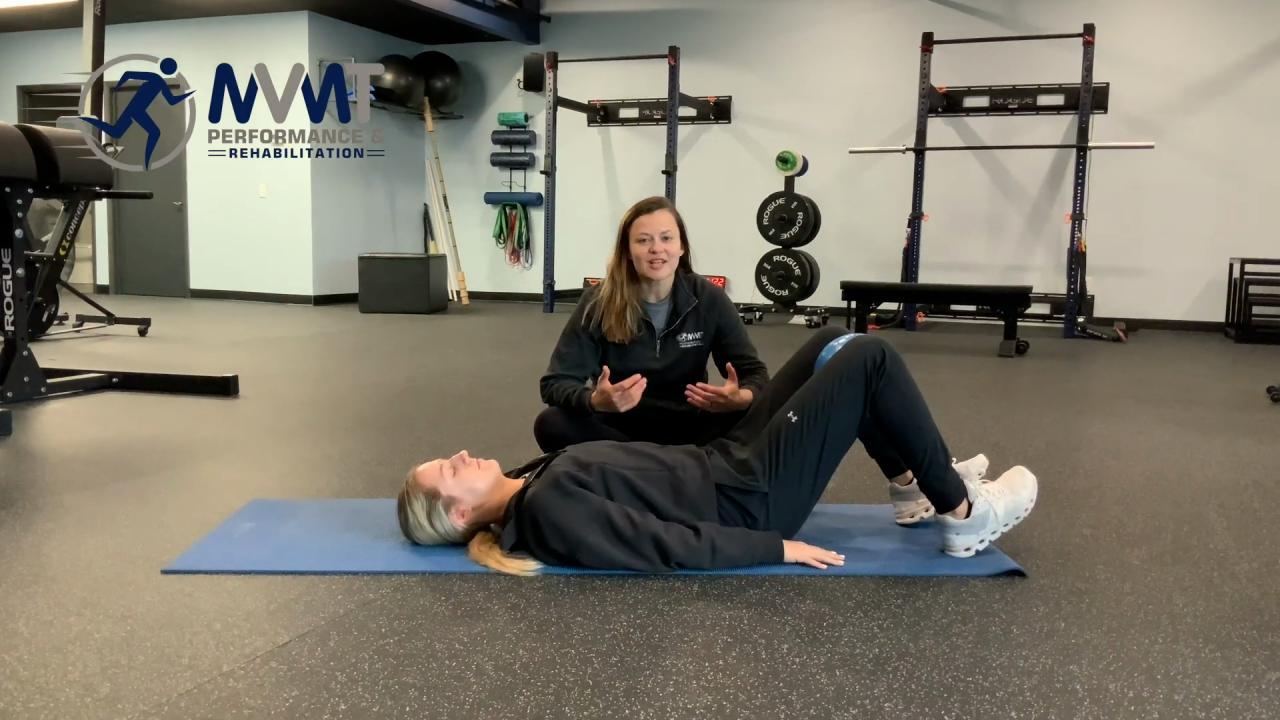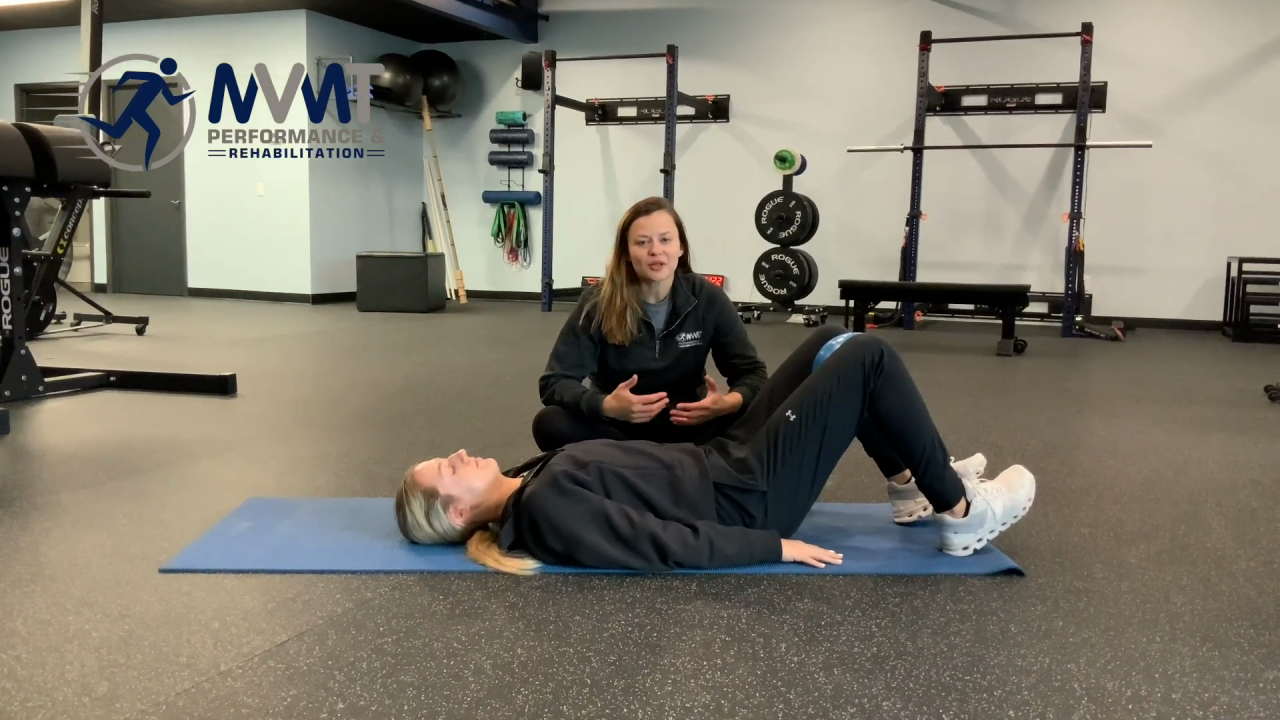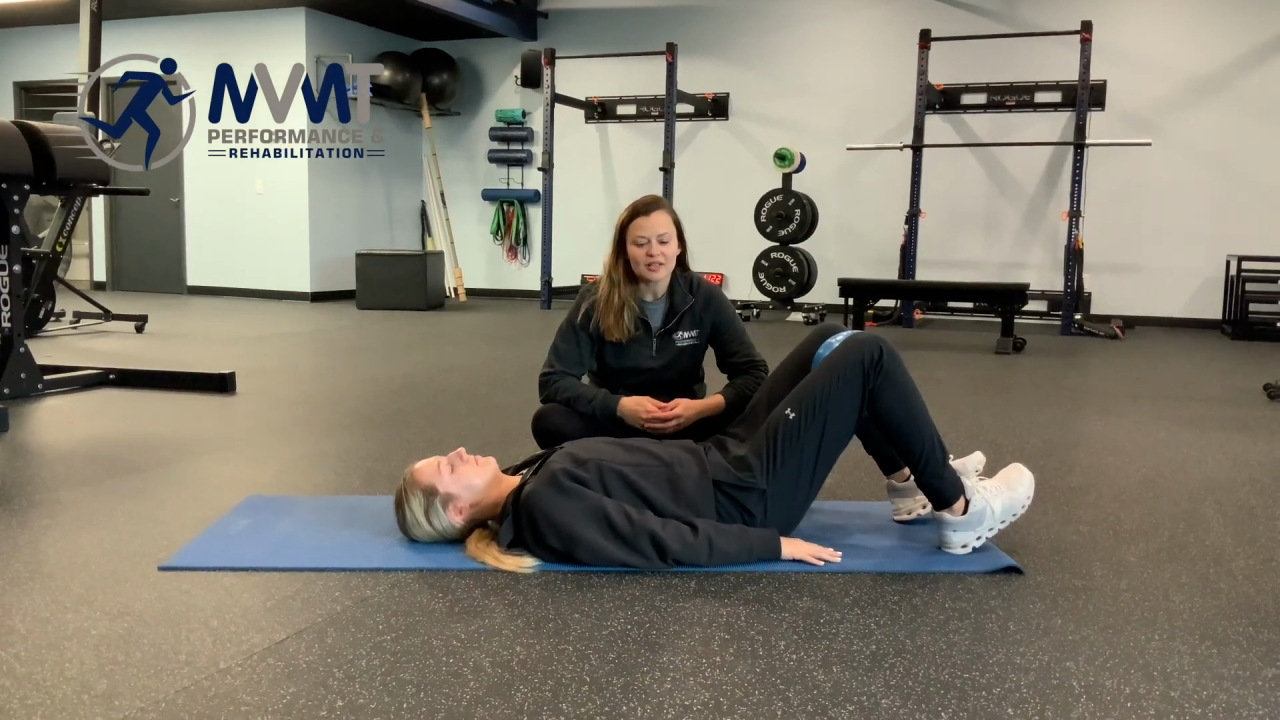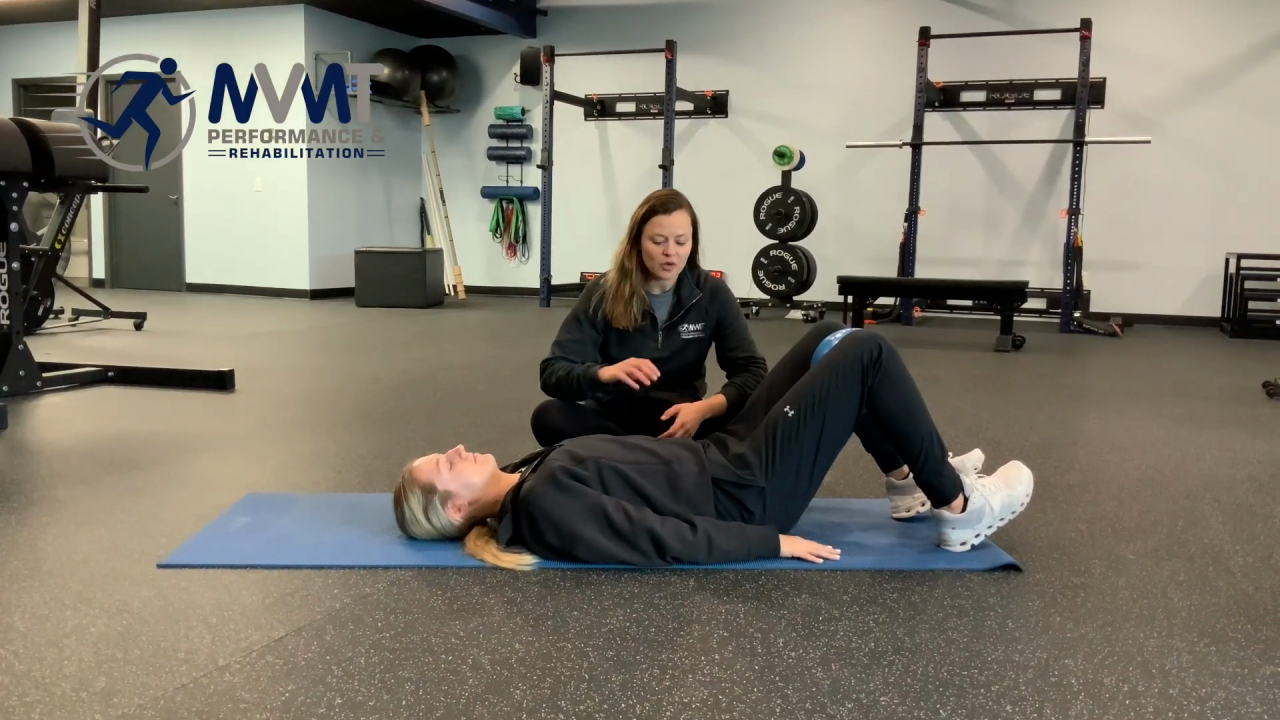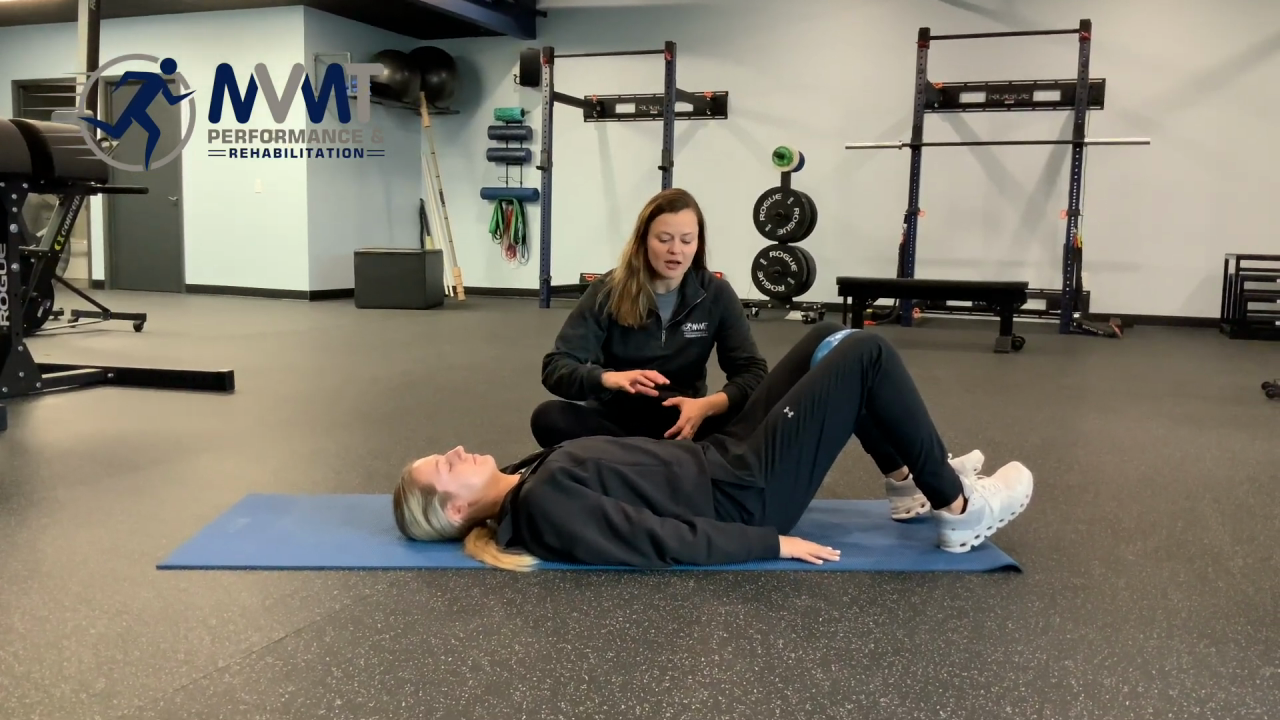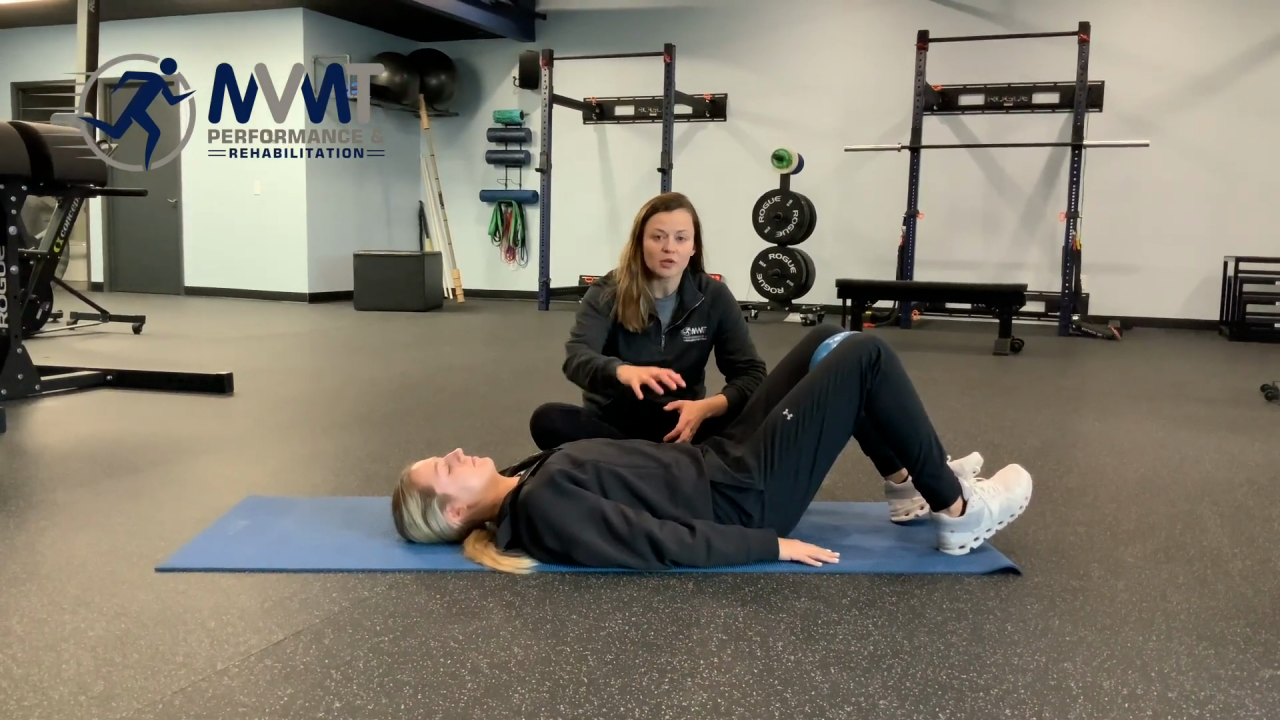
dt=0.5s
person 1, frame 1
left shoulder: (531, 481)
right shoulder: (547, 511)
right elbow: (673, 546)
right wrist: (778, 548)
left hip: (724, 466)
right hip: (750, 499)
left knee: (837, 342)
right knee: (871, 359)
left ankle: (916, 486)
right ankle: (963, 515)
person 1, frame 2
left shoulder: (530, 479)
right shoulder: (546, 509)
right elbow: (669, 543)
right wrist: (776, 546)
left hip: (720, 461)
right hip: (748, 497)
left knee: (833, 341)
right knee: (869, 357)
left ankle: (916, 484)
right ankle: (960, 511)
person 1, frame 3
left shoulder: (529, 477)
right shoulder: (545, 507)
right elbow: (668, 541)
right wrist: (775, 544)
left hip: (721, 462)
right hip: (749, 496)
left knee: (834, 338)
right knee: (869, 355)
left ankle: (916, 482)
right ankle: (961, 511)
person 1, frame 4
left shoulder: (527, 477)
right shoulder: (543, 505)
right elbow: (668, 540)
right wrist: (774, 543)
left hip: (719, 458)
right hip: (746, 494)
left knee: (832, 335)
right knee: (867, 354)
left ankle: (914, 479)
right ankle: (957, 509)
person 1, frame 5
left shoulder: (528, 476)
right shoulder: (543, 506)
right elbow: (667, 541)
right wrist: (774, 542)
left hip: (721, 461)
right hip: (747, 494)
left knee: (832, 336)
right knee: (867, 354)
left ankle: (914, 481)
right ankle: (958, 510)
person 1, frame 6
left shoulder: (526, 481)
right shoulder: (542, 509)
right elbow: (668, 544)
right wrist: (774, 546)
left hip: (719, 462)
right hip: (745, 497)
left knee: (832, 339)
right knee: (866, 357)
left ankle: (914, 482)
right ankle: (957, 512)
person 2, frame 1
left shoulder: (709, 299)
right shoulder: (600, 301)
left elbow: (754, 373)
right elbow: (555, 383)
left wrist: (740, 398)
right wrist: (595, 401)
left hip: (686, 427)
right hip: (619, 428)
right knee: (550, 425)
person 2, frame 2
left shoulder: (708, 299)
right shoulder: (599, 301)
left elbow: (753, 373)
right elbow: (553, 383)
left wrist: (727, 403)
right wrist: (606, 405)
left hip: (685, 428)
right hip: (616, 428)
right knee: (549, 423)
person 2, frame 3
left shoulder: (705, 297)
right shoulder: (597, 299)
left elbow: (755, 374)
right elbow: (553, 381)
left wrist: (702, 408)
right wrist: (619, 406)
left hip: (683, 425)
right hip: (614, 425)
right knee: (548, 421)
person 2, frame 4
left shoulder: (712, 293)
right shoulder: (604, 293)
left elbow: (753, 371)
right elbow: (552, 372)
left wrist: (704, 409)
right wrist: (604, 372)
left hip: (682, 422)
right hip: (613, 420)
right knee: (547, 417)
person 2, frame 5
left shoulder: (716, 294)
right shoulder: (608, 292)
left elbow: (753, 372)
right elbow: (555, 367)
left wrist: (707, 405)
right wrist: (609, 377)
left hip: (682, 422)
right hip: (614, 419)
right knee: (547, 417)
person 2, frame 6
left shoulder: (714, 296)
right shoulder: (607, 294)
left elbow: (752, 374)
right elbow: (578, 358)
left wrist: (706, 407)
right wrist: (623, 371)
left hip: (680, 424)
right hip: (611, 422)
right knee: (547, 420)
